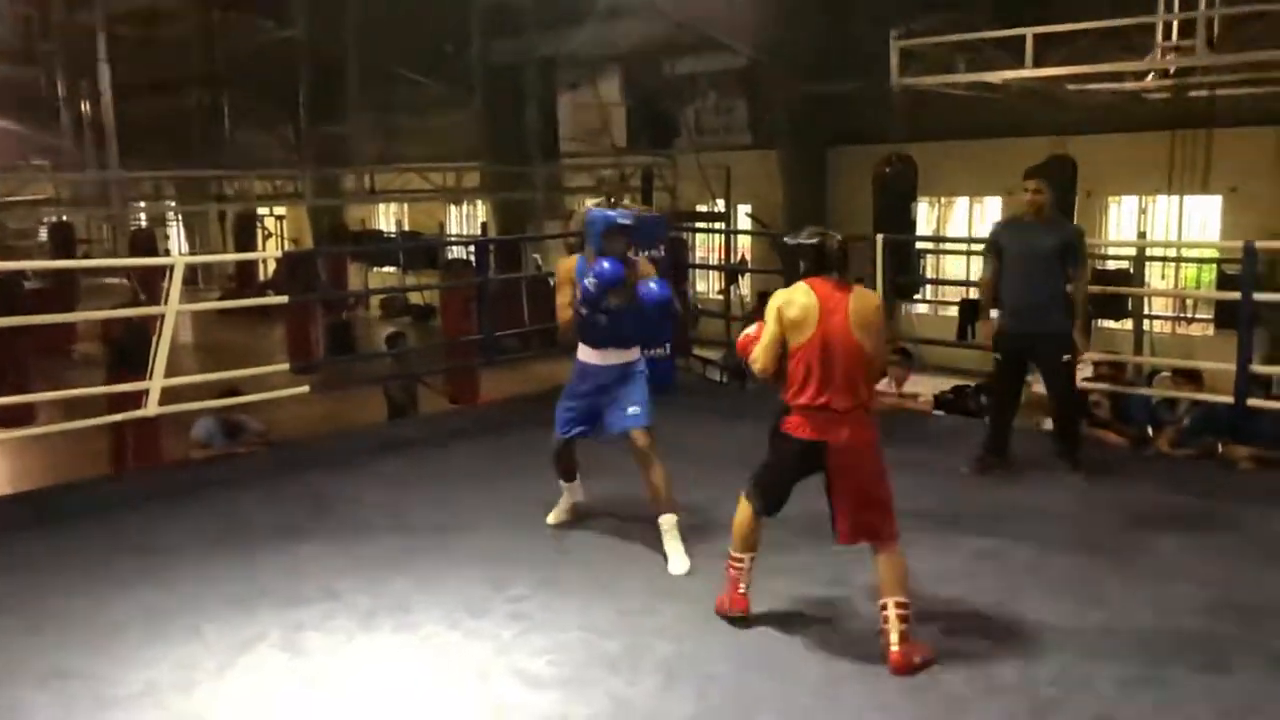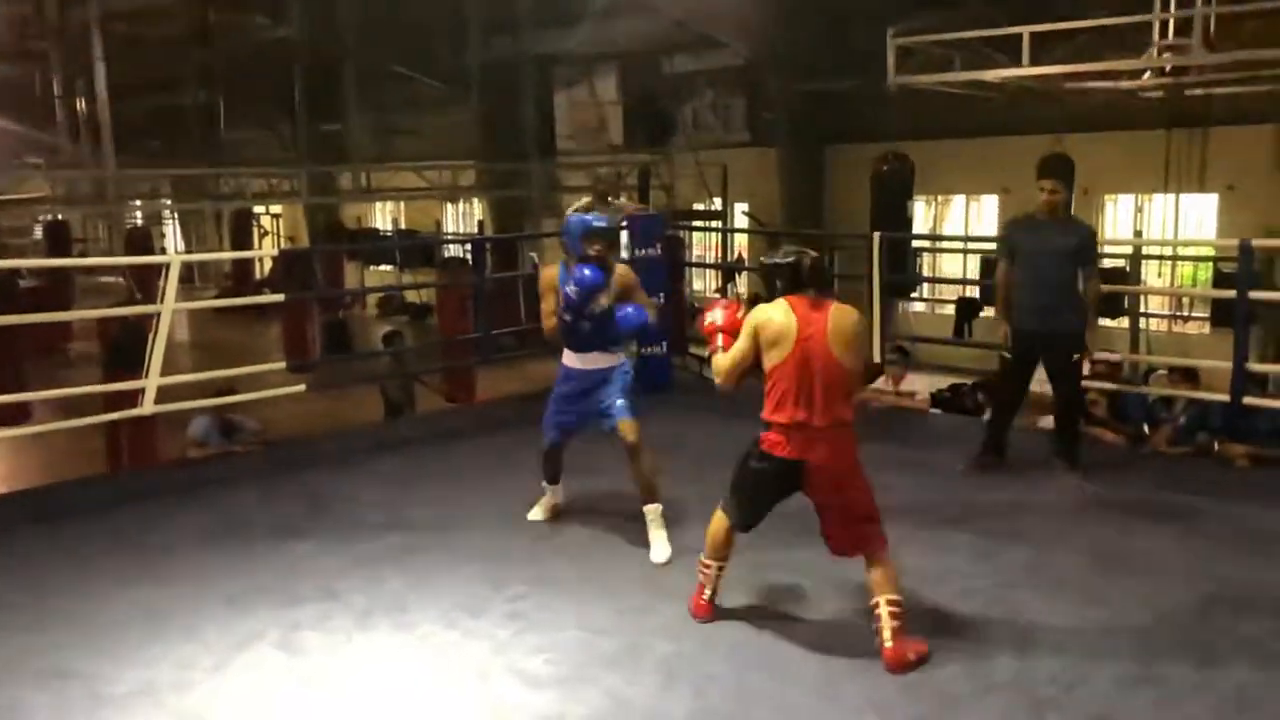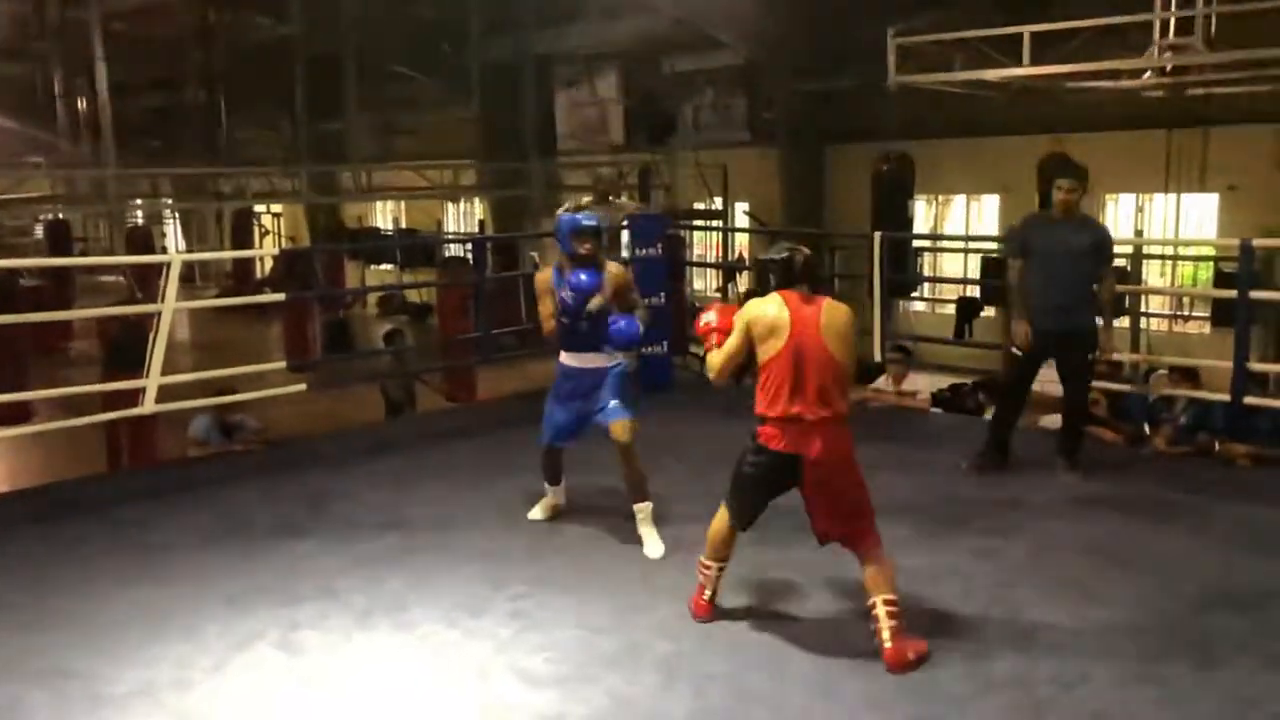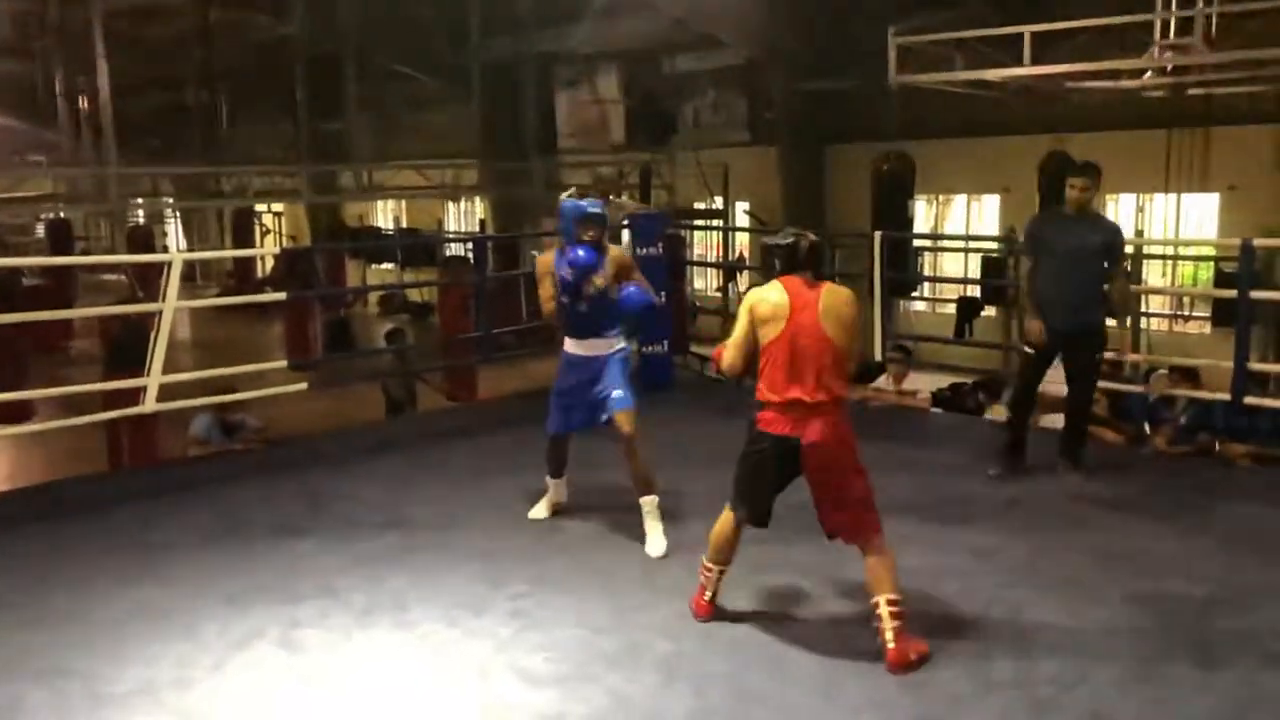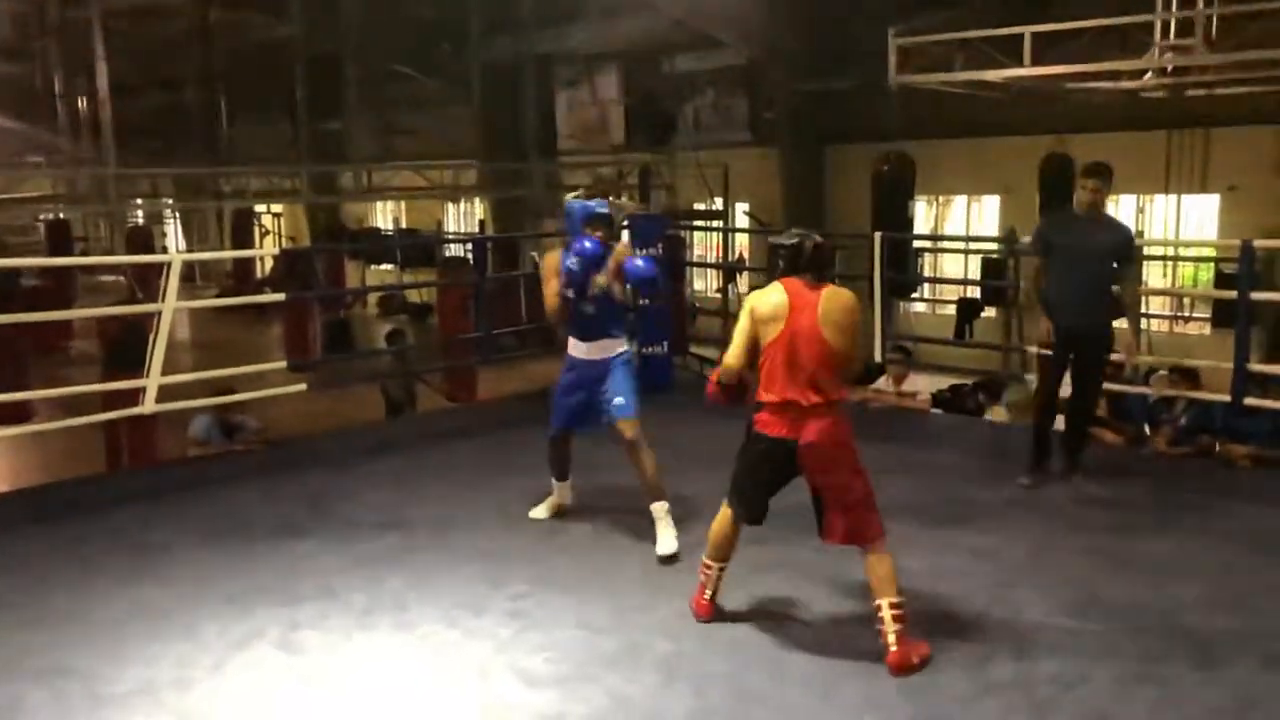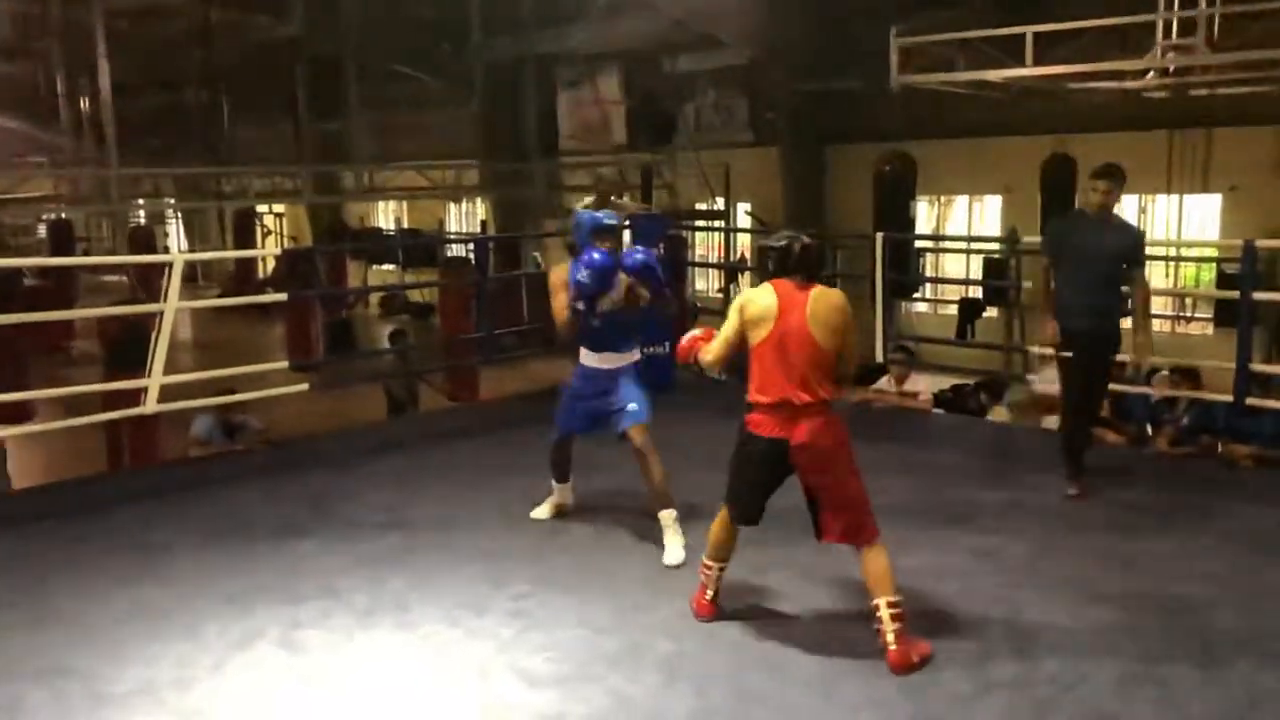
dt=0.1s
person 1, frame 1
left shoulder: (786, 300)
right shoulder: (870, 303)
left elbow: (763, 368)
right elbow: (877, 369)
left wrist: (752, 345)
left hip: (801, 429)
right hip: (855, 431)
left knee: (754, 500)
right knee: (884, 537)
left ankle: (736, 594)
right ankle: (898, 643)
person 1, frame 2
left shoulder: (763, 318)
right shoulder: (850, 320)
left elbow: (725, 378)
right elbow: (853, 381)
left wrist: (719, 341)
left hip: (779, 447)
right hip: (833, 448)
left knee: (729, 513)
right knee: (873, 545)
left ankle: (704, 597)
right ankle: (894, 641)
person 1, frame 3
left shoulder: (757, 311)
right shoulder: (842, 315)
left elbow: (717, 373)
right elbow: (842, 376)
left wrist: (713, 341)
left hip: (776, 441)
right hip: (830, 442)
left knee: (730, 512)
right knee: (867, 543)
left ankle: (704, 597)
right ankle: (893, 641)
person 1, frame 4
left shoulder: (759, 298)
right shoulder: (844, 300)
left elbow: (730, 366)
right elbow: (844, 364)
left wrist: (723, 356)
left hip: (775, 429)
right hip: (828, 430)
left knee: (736, 513)
right knee: (868, 535)
left ankle: (705, 597)
right ankle: (895, 640)
person 1, frame 5
left shoulder: (760, 300)
right shoulder: (846, 303)
left elbow: (733, 369)
right elbow: (849, 366)
left wrist: (719, 383)
left hip: (772, 429)
right hip: (827, 431)
left knee: (733, 509)
right knee: (870, 537)
left ankle: (705, 597)
right ankle: (897, 643)
person 1, frame 6
left shoulder: (751, 300)
right shoulder: (835, 303)
left elbow: (712, 358)
right elbow: (848, 371)
left wrist: (694, 346)
left hip: (764, 430)
right hip: (819, 430)
left knee: (731, 512)
right knee: (865, 535)
left ankle: (706, 596)
right ankle: (897, 643)
person 2, frame 1
left shoulder: (640, 269)
right shoulder: (570, 268)
left elbow: (665, 314)
right elbow: (564, 325)
left wrist: (661, 306)
right wrist: (586, 298)
left hip: (627, 369)
right hip: (588, 368)
left knee: (643, 445)
right knee: (561, 442)
left ankle: (671, 535)
right ankle: (571, 495)
person 2, frame 2
left shoulder: (622, 275)
right shoulder: (552, 276)
left elbow: (647, 310)
right elbow: (550, 331)
left wrist: (643, 321)
right wrist: (570, 306)
left hip: (612, 371)
right hip: (573, 372)
left knee: (631, 439)
right knee: (551, 444)
left ankle: (655, 522)
right ankle: (552, 495)
person 2, frame 3
left shoulder: (615, 273)
right shoulder: (547, 278)
left elbow: (637, 309)
right elbow: (549, 332)
left wrist: (634, 328)
right wrist: (567, 310)
left hip: (609, 370)
right hip: (571, 371)
left knee: (624, 439)
right knee: (551, 443)
left ankle: (646, 522)
right ankle: (553, 496)
person 2, frame 4
left shoulder: (615, 257)
right shoulder: (548, 262)
left elbow: (644, 290)
right elbow: (550, 316)
left wrist: (642, 298)
right wrist: (566, 287)
left hip: (610, 357)
right hip: (574, 359)
left knee: (627, 430)
right knee: (557, 433)
left ankle: (652, 517)
right ankle: (556, 491)
person 2, frame 5
left shoulder: (619, 255)
right shoulder: (554, 262)
left elbow: (648, 285)
right elbow: (554, 314)
left wrist: (646, 279)
right wrist: (572, 281)
left hip: (614, 360)
right hip: (578, 361)
left knee: (631, 435)
right knee: (558, 434)
left ankle: (663, 521)
right ankle: (560, 494)
person 2, frame 6
left shoulder: (629, 268)
right shoulder: (562, 275)
left elbow: (661, 297)
right elbow: (564, 328)
left wrist: (654, 278)
right wrist: (582, 295)
left hip: (626, 371)
right hip: (588, 370)
left knee: (641, 443)
right knee: (559, 438)
left ankle: (671, 528)
right ankle: (561, 494)
person 3, frame 1
left shoulder: (1067, 233)
right shoulder: (1003, 230)
left elbow: (1079, 281)
right elbow: (990, 276)
left wrist: (1079, 328)
right wrist: (986, 317)
left hip: (1054, 330)
right hip: (1012, 328)
left knee: (1064, 396)
right knee: (1003, 394)
left ankle: (1072, 460)
right ankle: (993, 453)
person 3, frame 2
left shoulder: (1081, 233)
right shoulder: (1016, 228)
left elbow: (1091, 283)
right elbow: (1002, 275)
left wrist: (1089, 328)
right wrist: (1002, 319)
left hip: (1065, 330)
right hip: (1022, 327)
left knee: (1068, 397)
right knee: (1008, 392)
left ankle: (1068, 457)
right ankle: (992, 451)
person 3, frame 3
left shoulder: (1096, 233)
right shoulder: (1029, 227)
left elbow: (1106, 282)
right elbow: (1015, 274)
left wrist: (1106, 328)
right wrist: (1019, 319)
left hip: (1078, 329)
right hip: (1036, 325)
left knee: (1076, 397)
right knee: (1013, 390)
left ankle: (1069, 457)
right ankle: (995, 452)
person 3, frame 4
left shoulder: (1109, 232)
right shoulder: (1042, 224)
left elbow: (1118, 281)
right elbow: (1026, 273)
left wrist: (1122, 325)
right wrist: (1031, 316)
left hip: (1088, 327)
right hip: (1046, 323)
left knee: (1081, 397)
right knee: (1023, 389)
left ankle: (1071, 456)
right ankle: (1012, 454)
person 3, frame 5
left shoulder: (1119, 234)
right shoulder: (1052, 225)
left elbow: (1129, 282)
right elbow: (1035, 273)
left wrist: (1133, 329)
right wrist: (1041, 315)
left hip: (1097, 328)
right hip: (1058, 324)
left knee: (1084, 398)
right knee: (1046, 393)
left ankle: (1072, 459)
right ankle: (1039, 462)
person 3, frame 6
left shoulder: (1130, 235)
right shoulder: (1063, 226)
left elbow: (1138, 284)
right elbow: (1045, 274)
left wrist: (1142, 330)
right wrist: (1050, 318)
left hip: (1107, 329)
right hip: (1070, 325)
left knee: (1092, 400)
right knee: (1073, 396)
left ankle: (1073, 457)
right ankle: (1073, 471)
